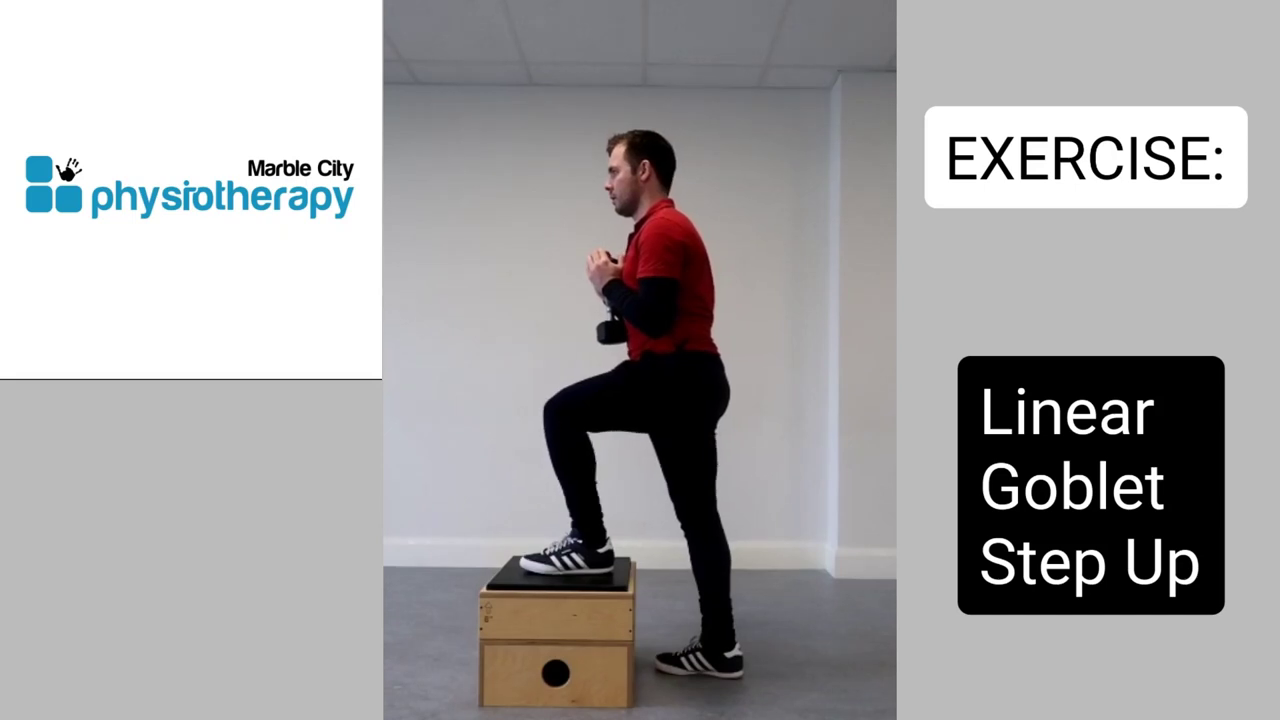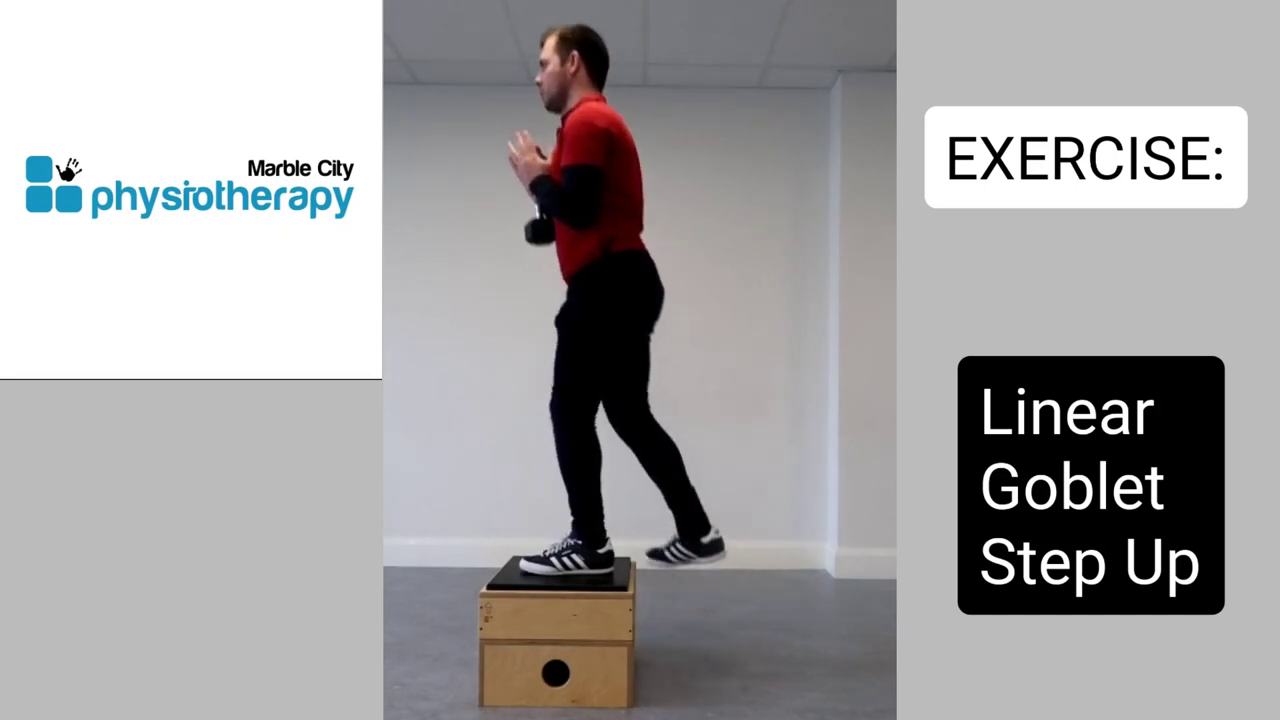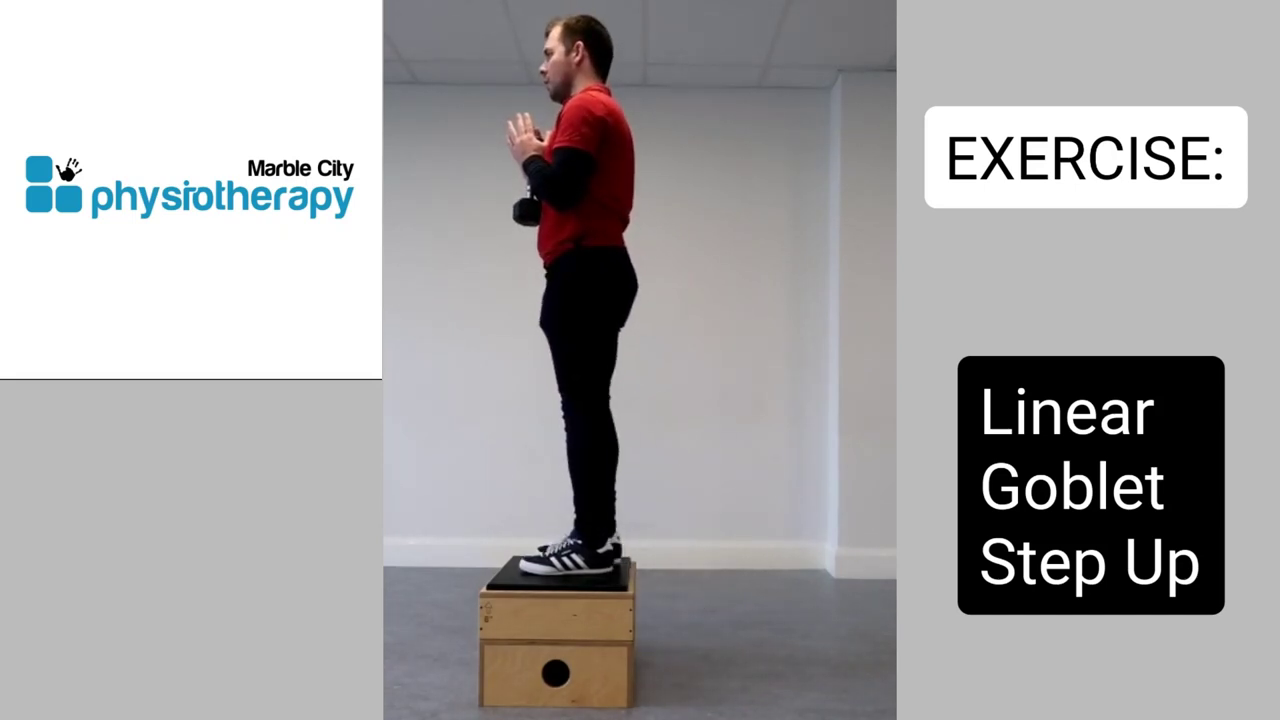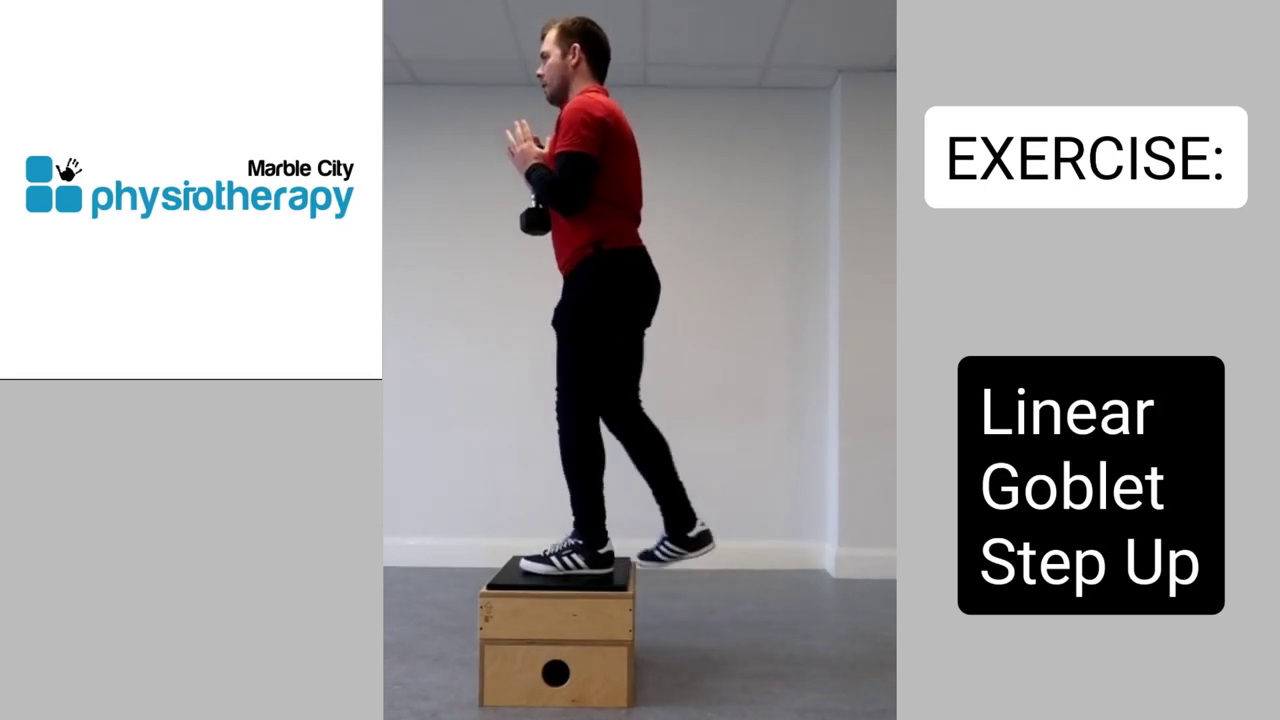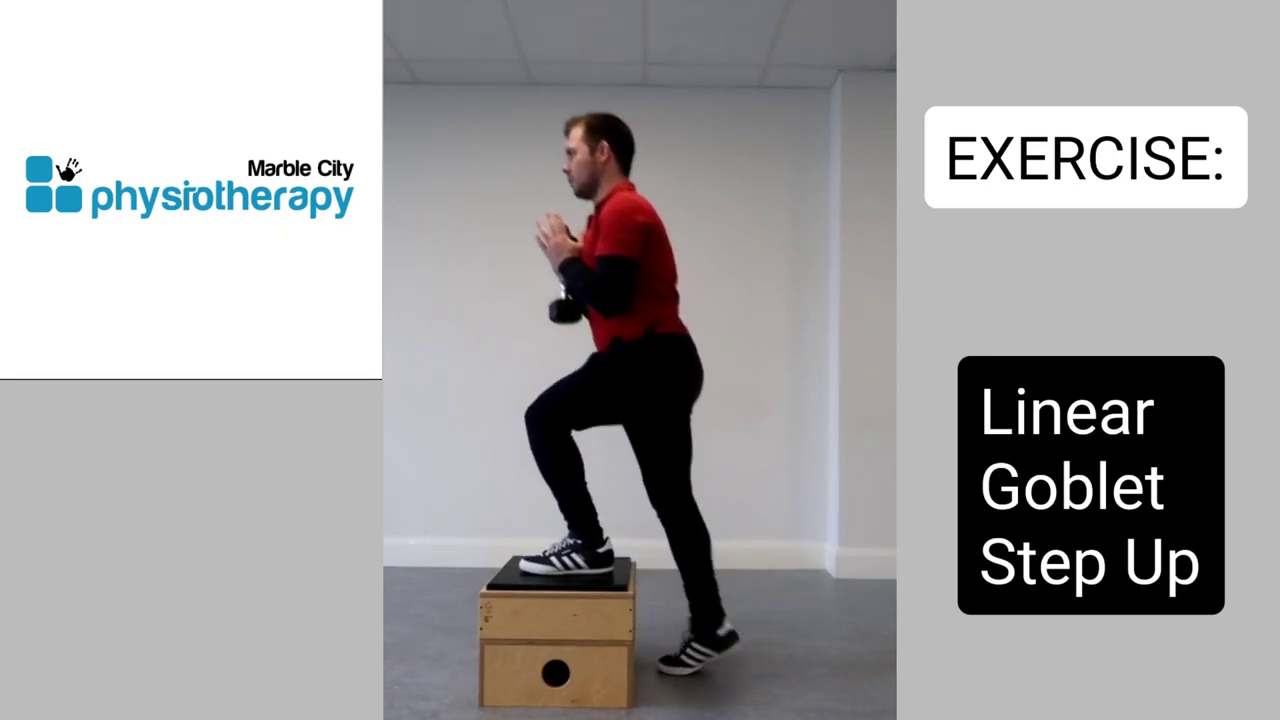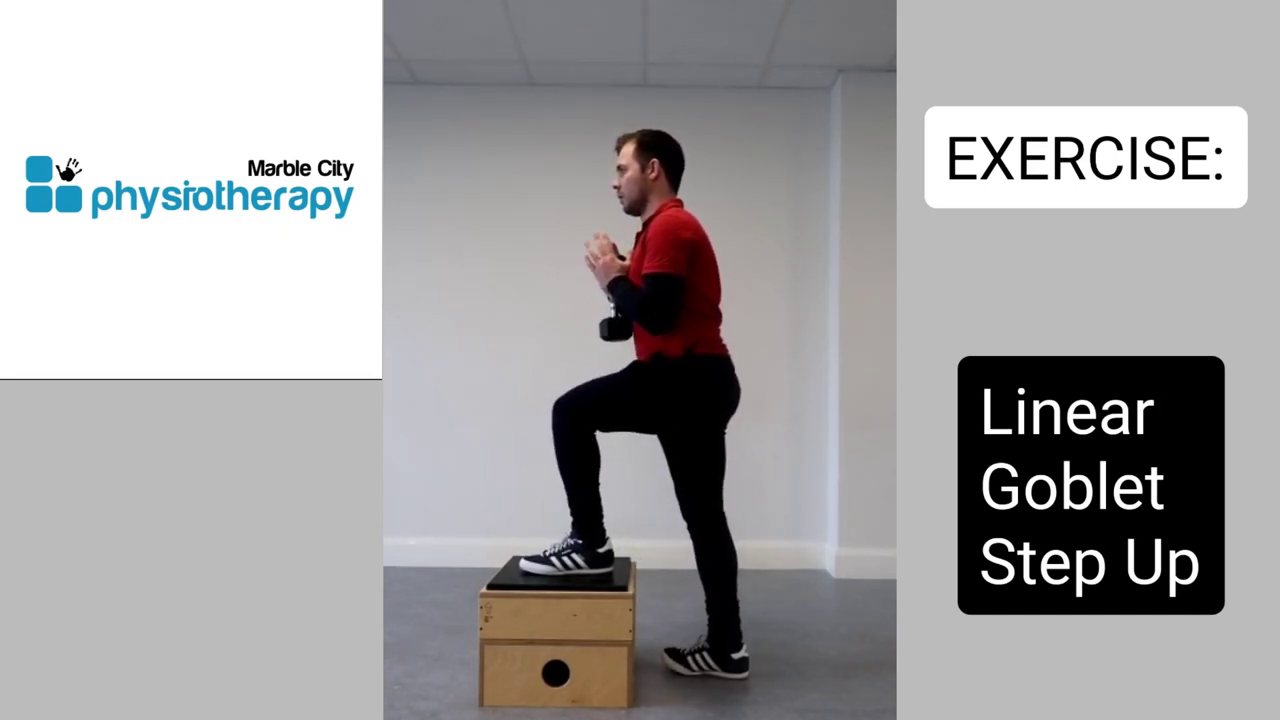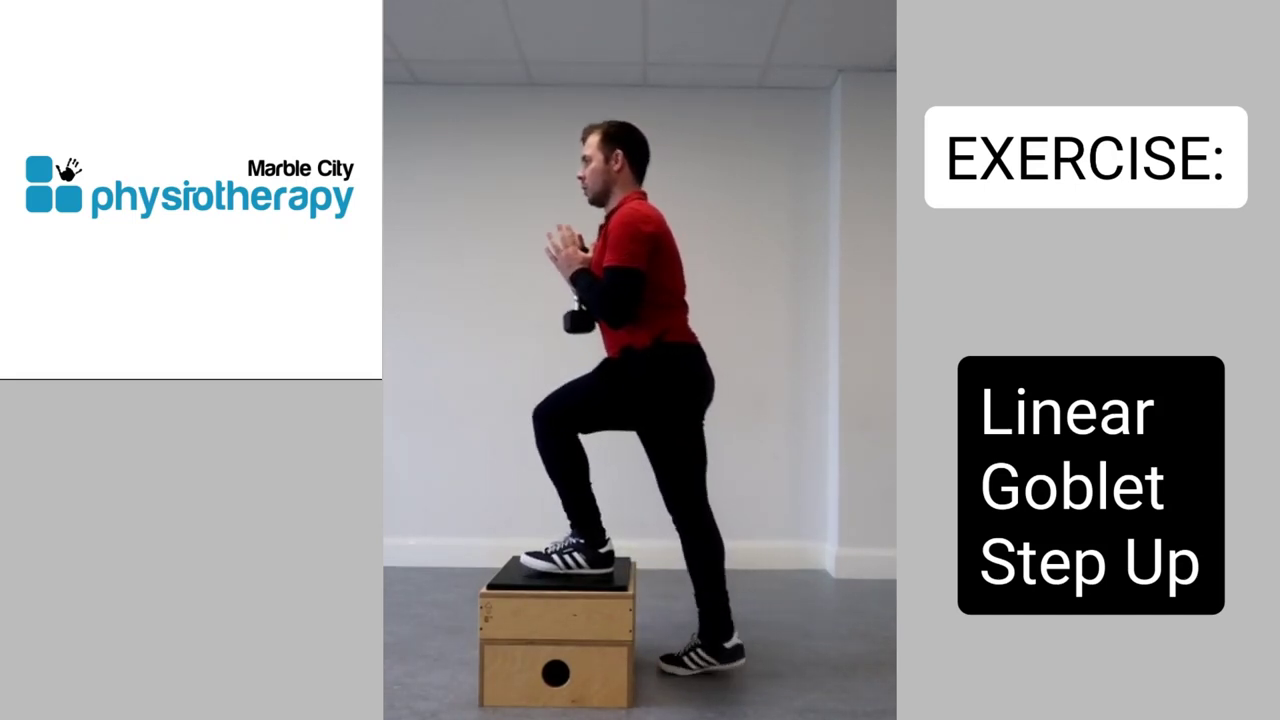
dt=0.7s
person 1, frame 1
left shoulder: (662, 228)
right shoulder: (659, 229)
left elbow: (653, 318)
left wrist: (608, 284)
right wrist: (618, 285)
left hip: (677, 378)
right hip: (688, 380)
left knee: (564, 413)
right knee: (696, 514)
left ankle: (588, 542)
right ankle: (719, 645)
person 1, frame 2
left shoulder: (586, 121)
right shoulder: (596, 121)
left elbow: (577, 210)
left wrist: (535, 178)
right wrist: (545, 180)
left hip: (607, 285)
right hip: (624, 283)
left knee: (571, 412)
right knee: (629, 413)
left ankle: (589, 544)
right ankle: (695, 531)
person 1, frame 3
left shoulder: (586, 109)
right shoulder: (602, 112)
left elbow: (562, 190)
left wrist: (529, 156)
right wrist: (544, 160)
left hip: (584, 274)
right hip: (598, 272)
left knee: (583, 408)
right knee: (588, 407)
left ankle: (591, 543)
right ankle: (597, 535)
person 1, frame 4
left shoulder: (584, 112)
right shoulder: (599, 113)
left elbow: (567, 197)
left wrist: (530, 165)
right wrist: (545, 166)
left hip: (603, 279)
right hip: (621, 276)
left knee: (576, 410)
right knee: (619, 409)
left ankle: (590, 544)
right ankle: (684, 528)
person 1, frame 5
left shoulder: (621, 211)
right shoulder: (618, 212)
left elbow: (610, 299)
left wrist: (563, 259)
right wrist: (575, 261)
left hip: (648, 361)
right hip: (659, 363)
left knee: (546, 418)
right knee: (672, 500)
left ankle: (587, 544)
right ankle: (711, 627)
person 1, frame 6
left shoulder: (670, 227)
right shoulder: (665, 228)
left elbow: (657, 315)
left wrist: (612, 278)
right wrist: (622, 279)
left hip: (687, 381)
right hip: (698, 383)
left knee: (573, 413)
right knee: (703, 516)
left ankle: (588, 543)
right ankle: (725, 647)
person 1, frame 7
left shoulder: (630, 220)
right shoulder: (630, 219)
left elbow: (617, 309)
left wrist: (574, 269)
right wrist: (585, 270)
left hip: (658, 371)
right hip: (674, 373)
left knee: (552, 418)
right knee: (688, 508)
left ankle: (588, 543)
right ankle: (716, 637)
